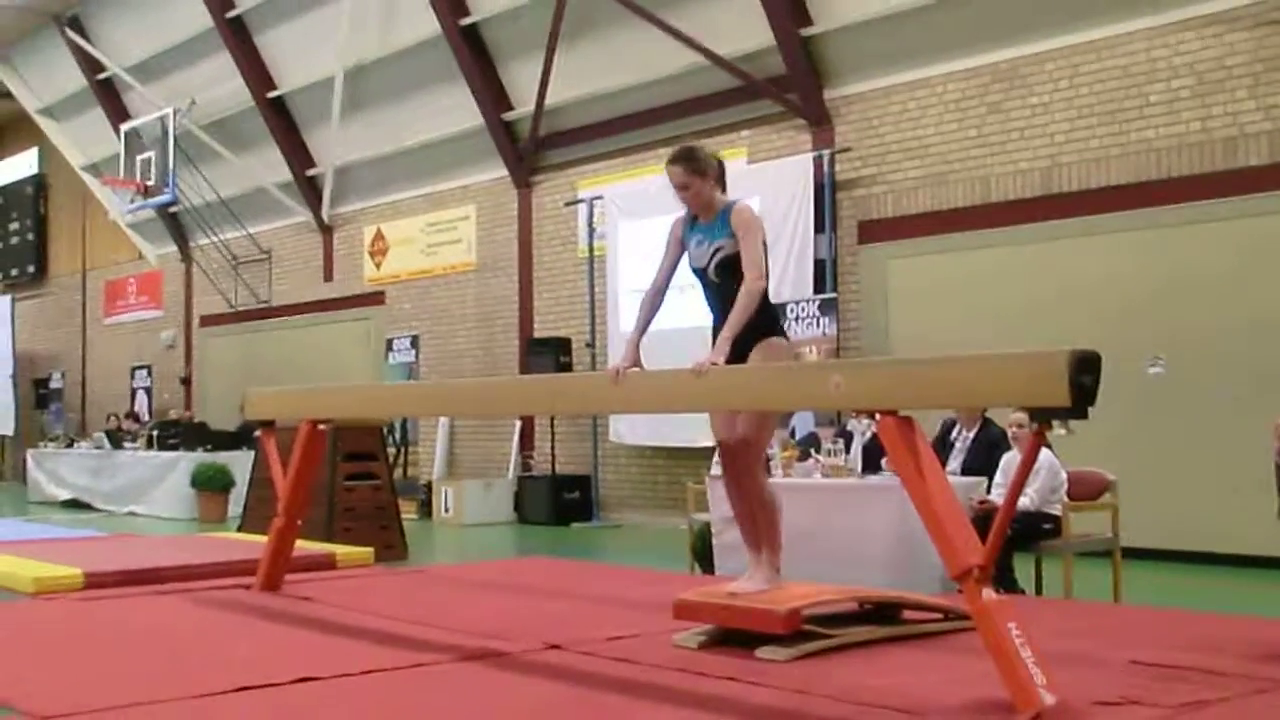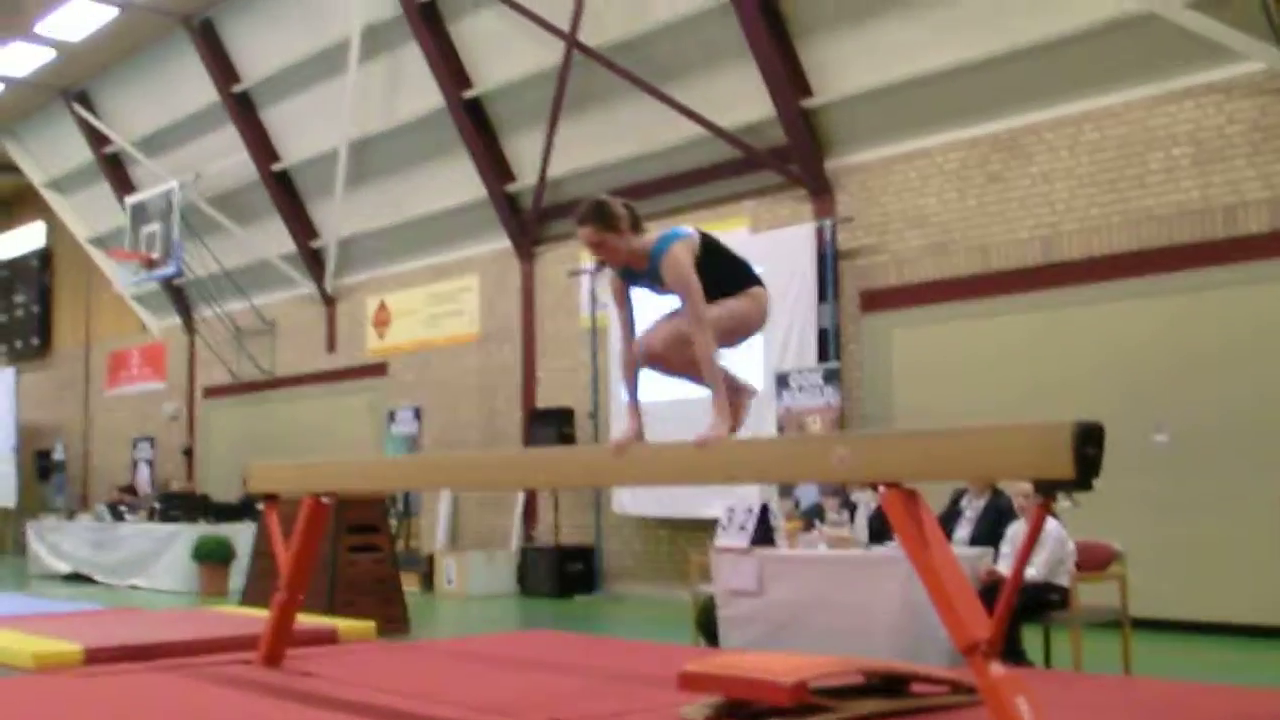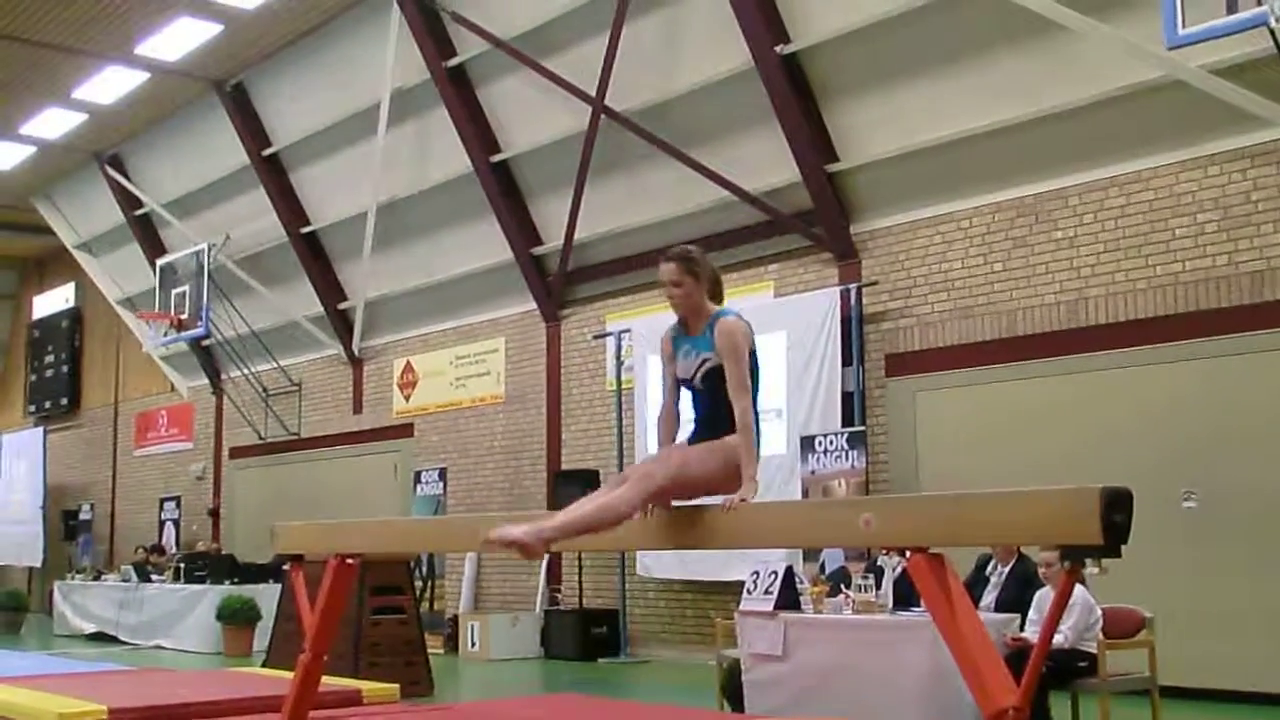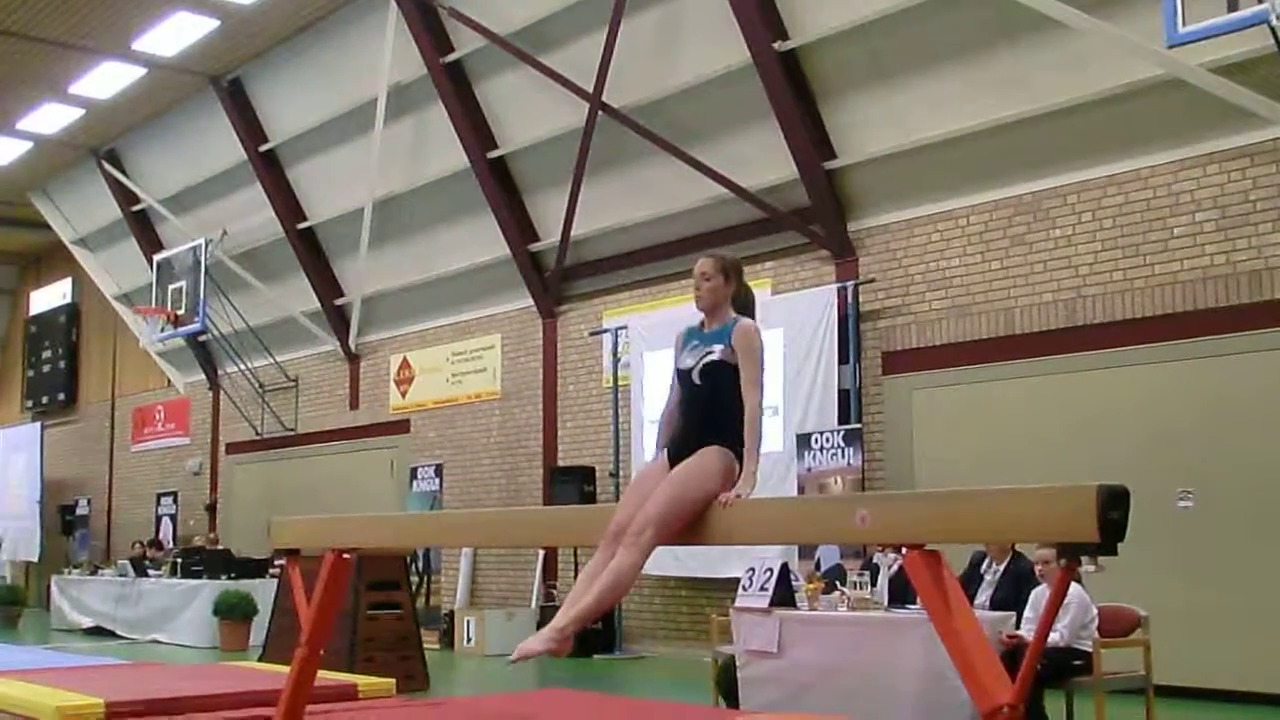
dt=0.7s
person 1, frame 1
left shoulder: (741, 216)
right shoulder: (682, 227)
left elbow: (754, 282)
right elbow: (657, 287)
left wrist: (722, 345)
right wrist: (632, 346)
left hip: (763, 340)
right hip: (725, 346)
left knee: (748, 459)
right knee: (730, 459)
left ankle: (770, 565)
right ankle: (756, 562)
person 1, frame 2
left shoulder: (670, 254)
right shoulder: (620, 273)
left elbow: (702, 332)
right elbow: (628, 346)
left wrist: (721, 414)
right wrist: (634, 418)
left hip: (747, 299)
right hip: (714, 301)
left knee: (657, 346)
right knee: (643, 347)
left ankle: (734, 392)
right ankle: (731, 391)
person 1, frame 3
left shoulder: (728, 327)
right shoulder: (671, 338)
left elbow: (742, 401)
right elbow: (669, 409)
left wrist: (749, 479)
right wrist: (660, 476)
left hip: (734, 445)
right hip: (702, 444)
left knee: (645, 480)
right knee: (628, 482)
left ankle: (540, 532)
person 1, frame 4
left shoulder: (743, 331)
right shoulder: (686, 337)
left elbow: (751, 405)
left wrist: (748, 474)
right wrist: (657, 458)
left hip: (718, 453)
right hip: (678, 450)
left knee: (639, 535)
right knee: (614, 534)
left ankle: (563, 629)
right ankle: (557, 624)
